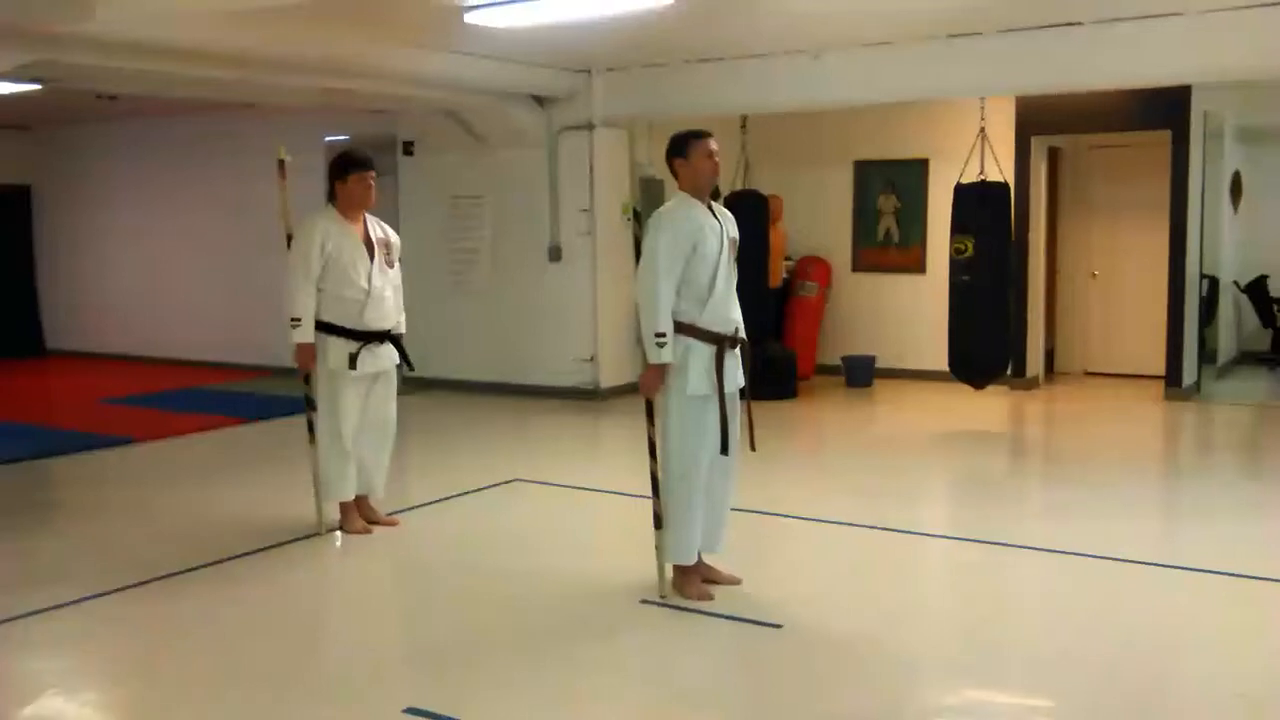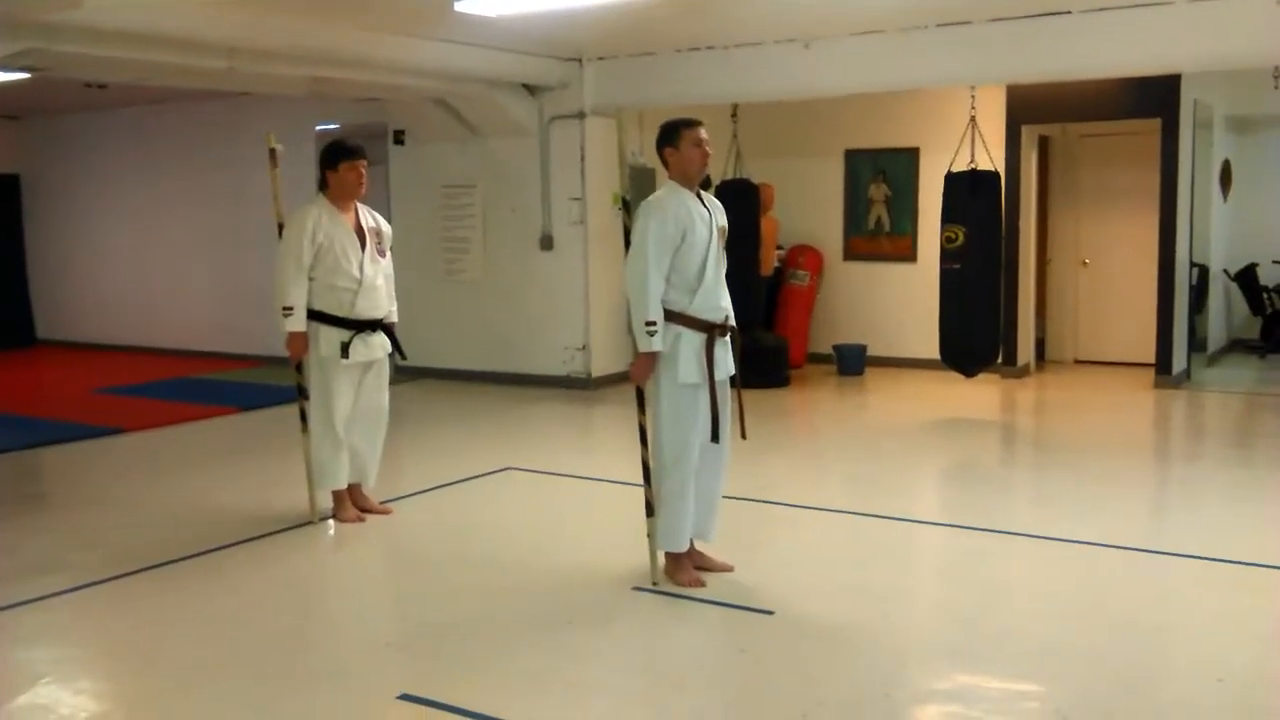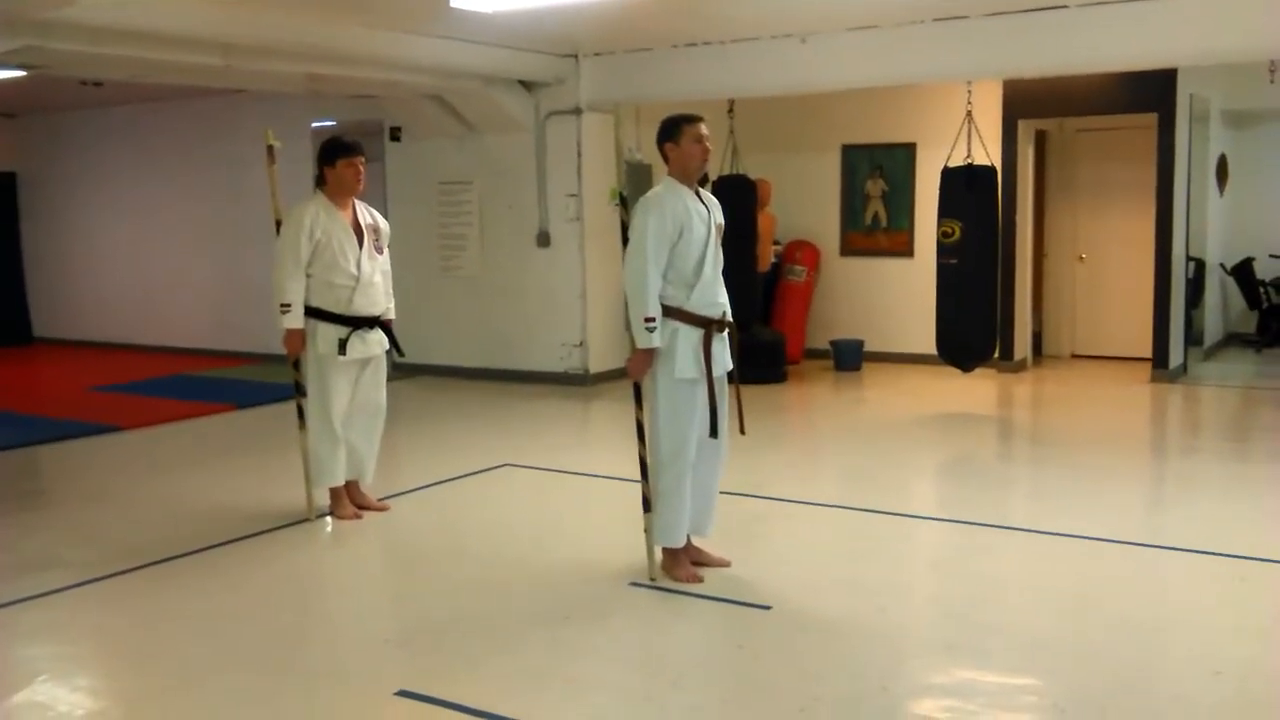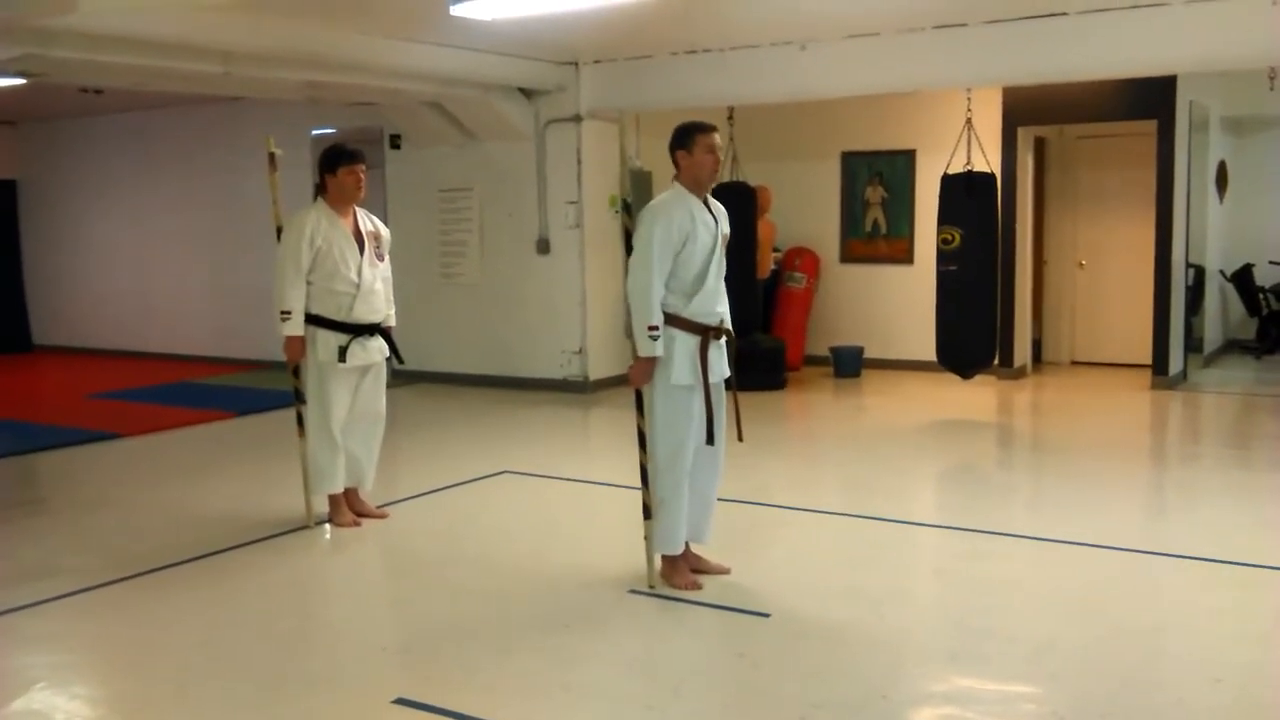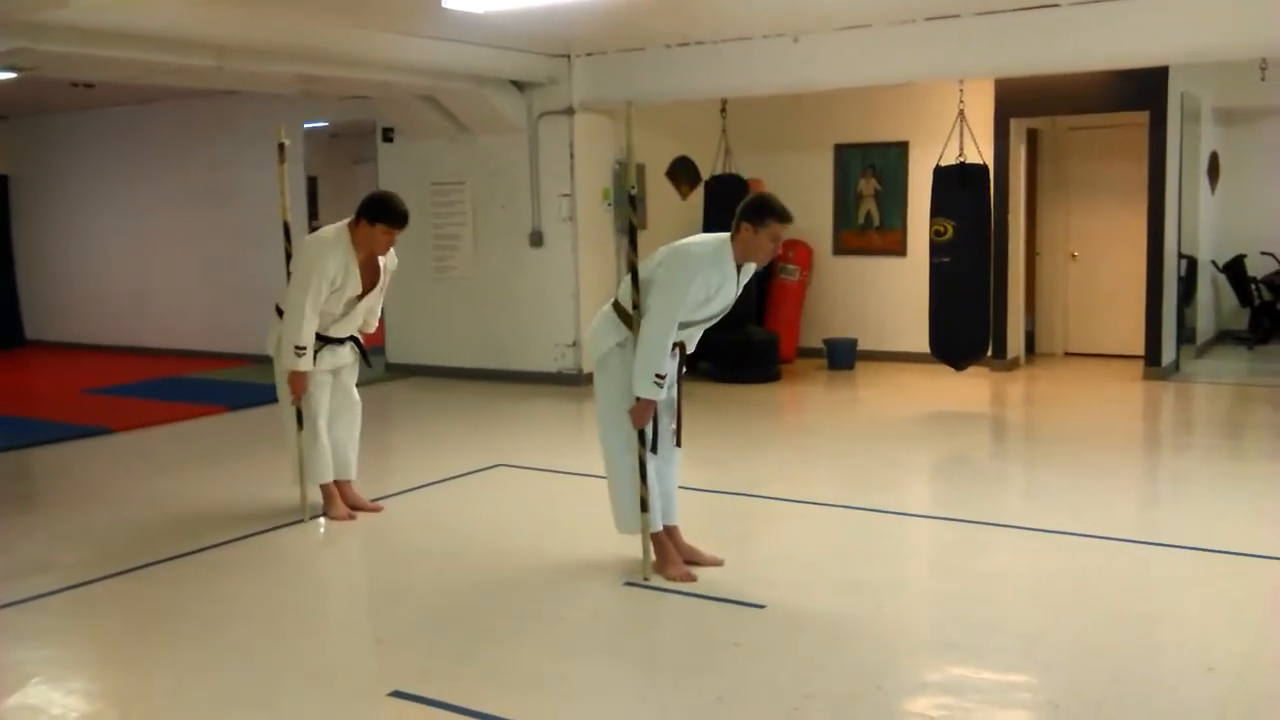
dt=1s
person 1, frame 1
left shoulder: (725, 219)
right shoulder: (671, 220)
right elbow: (654, 292)
left wrist: (737, 342)
right wrist: (656, 361)
left hip: (722, 355)
right hip: (688, 357)
left knee: (718, 460)
right knee: (687, 462)
left ankle: (698, 557)
right ankle: (682, 567)
person 1, frame 2
left shoulder: (714, 207)
right shoulder: (660, 209)
right elbow: (644, 281)
left wrist: (726, 332)
right wrist: (647, 349)
left hip: (712, 343)
right hip: (678, 345)
left knee: (709, 448)
right knee: (678, 450)
left ankle: (691, 545)
right ankle: (674, 554)
person 1, frame 3
left shoulder: (710, 204)
right shoulder: (657, 205)
right elbow: (641, 278)
left wrist: (723, 328)
right wrist: (644, 345)
left hip: (710, 339)
right hip: (675, 341)
left knee: (707, 444)
right knee: (675, 446)
left ankle: (688, 540)
right ankle: (671, 549)
person 1, frame 4
left shoulder: (719, 213)
right shoulder: (664, 213)
right elbow: (644, 285)
right wrist: (646, 353)
left hip: (708, 346)
right hip: (673, 348)
left knee: (705, 452)
right knee: (672, 454)
left ankle: (685, 548)
right ankle: (671, 558)
person 1, frame 5
left shoulder: (744, 263)
right shoulder: (695, 262)
right elbow: (656, 330)
left wrist: (678, 357)
right wrist: (646, 397)
left hip: (663, 343)
right hip: (624, 340)
left knee: (664, 443)
right knee: (632, 443)
left ankle: (673, 538)
right ankle: (662, 549)
person 2, frame 1
left shoulder: (385, 234)
right shoulder: (318, 231)
right elbow: (302, 287)
left wrist: (397, 334)
right wrist: (303, 340)
left hip: (380, 347)
right hip: (339, 347)
left knee: (378, 426)
right knee: (339, 427)
left ankle: (366, 502)
right ankle: (347, 509)
person 2, frame 2
left shoulder: (377, 223)
right shoulder: (309, 220)
right elbow: (293, 277)
left wrist: (390, 321)
right wrist: (295, 329)
left hip: (372, 336)
right hip: (331, 336)
left knee: (370, 414)
right knee: (332, 416)
left ankle: (358, 490)
right ankle: (340, 497)
person 2, frame 3
left shoulder: (374, 220)
right shoulder: (307, 217)
right elbow: (291, 274)
left wrist: (388, 316)
right wrist: (293, 326)
left hip: (369, 333)
right hip: (328, 332)
left knee: (367, 410)
right knee: (329, 412)
left ankle: (356, 486)
right ankle: (337, 494)
person 2, frame 4
left shoulder: (375, 227)
right shoulder: (307, 225)
right elbow: (291, 281)
left wrist: (388, 325)
right wrist: (292, 333)
left hip: (370, 340)
right hip: (328, 340)
left knee: (368, 418)
right knee: (329, 420)
left ankle: (354, 494)
right ankle: (336, 502)
person 2, frame 5
left shoulder: (385, 256)
right shoulder: (323, 251)
right elbow: (302, 312)
left wrist: (365, 331)
right wrist: (300, 367)
left hip: (342, 342)
right hip: (304, 342)
left knee: (346, 411)
right knee: (313, 414)
left ankle: (345, 487)
right ankle: (330, 494)
